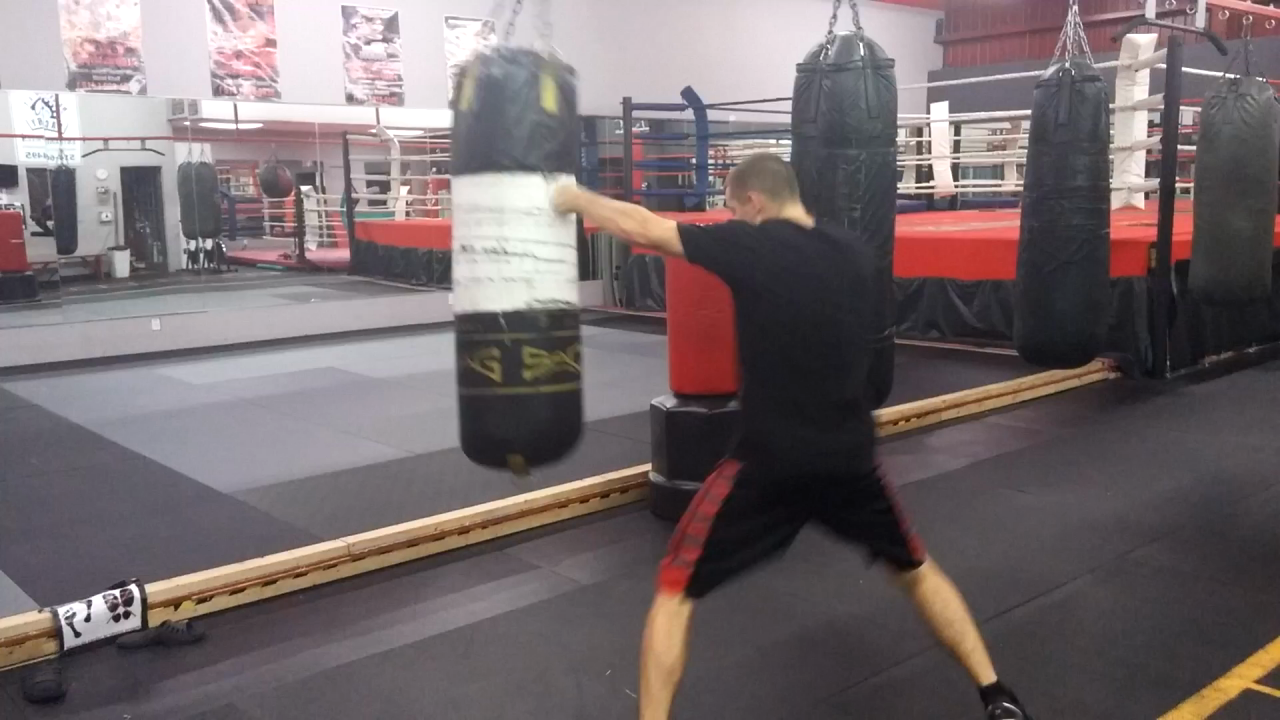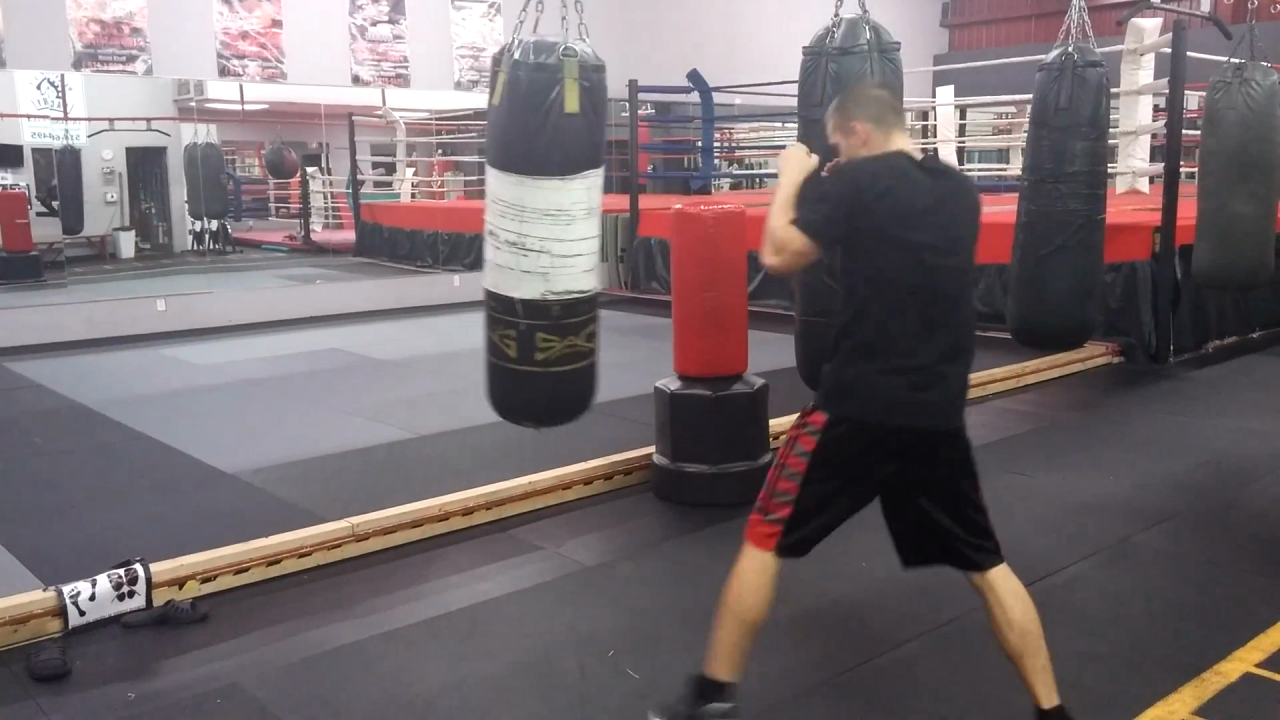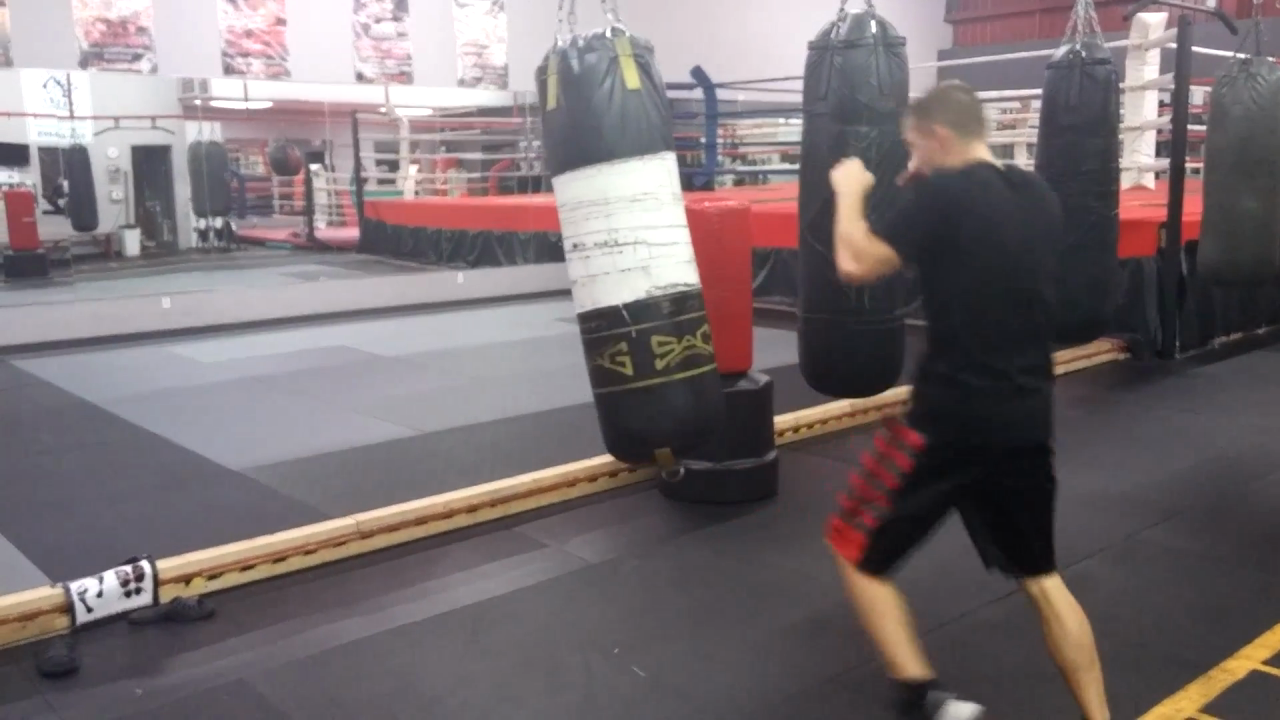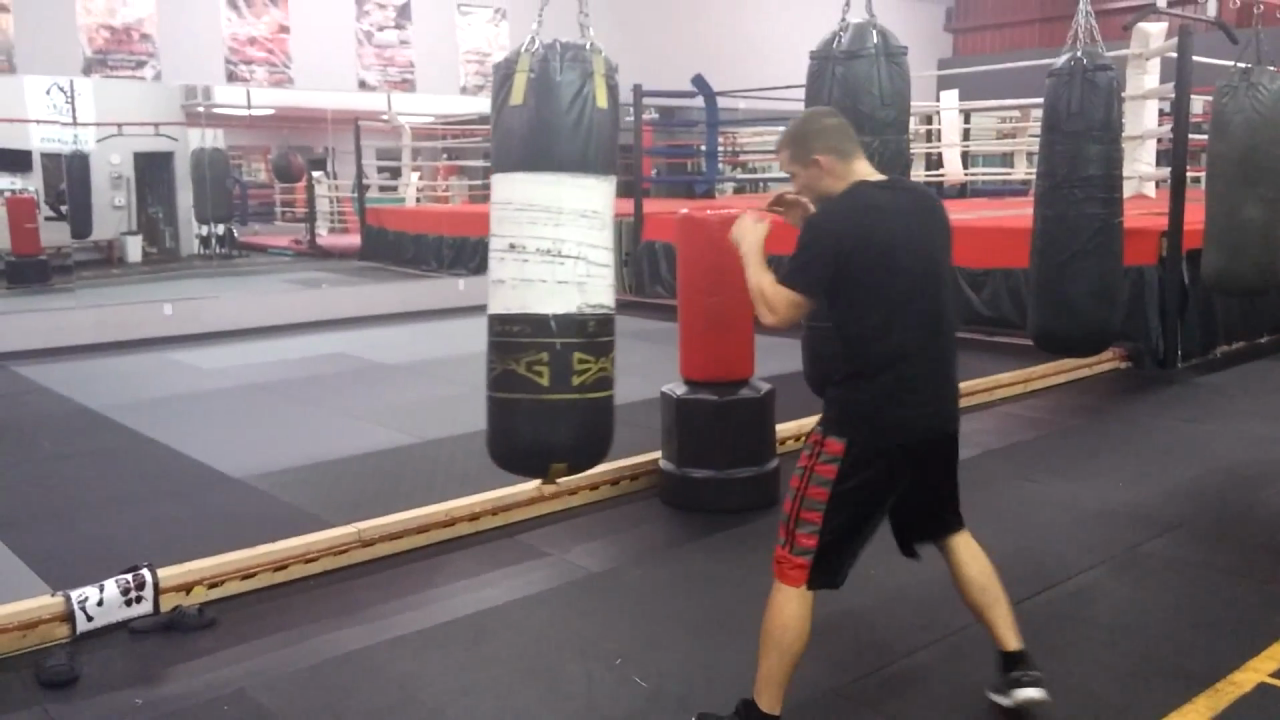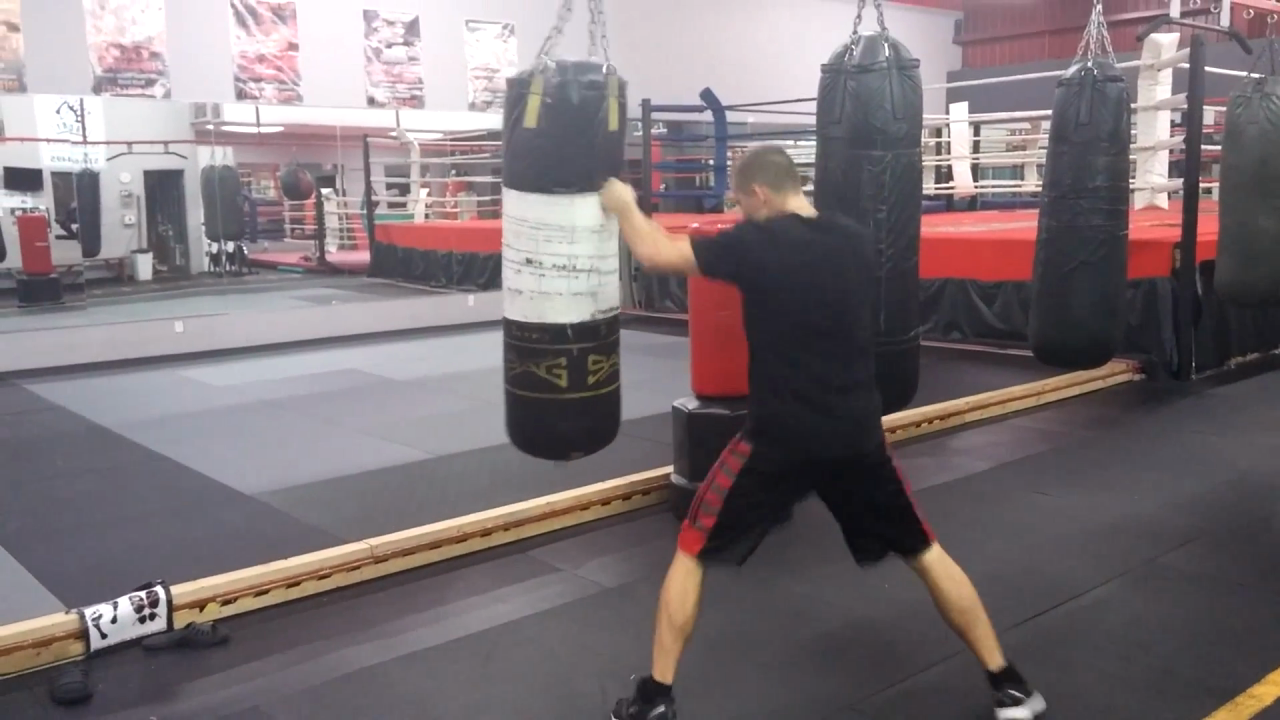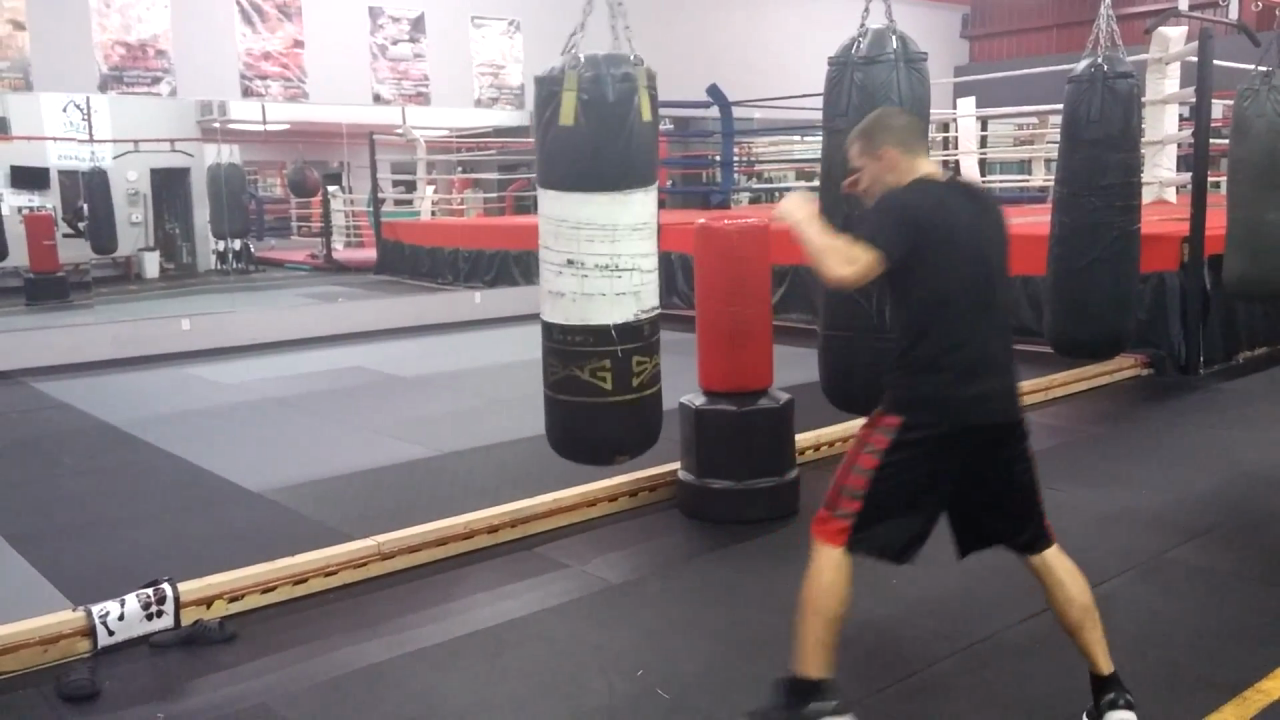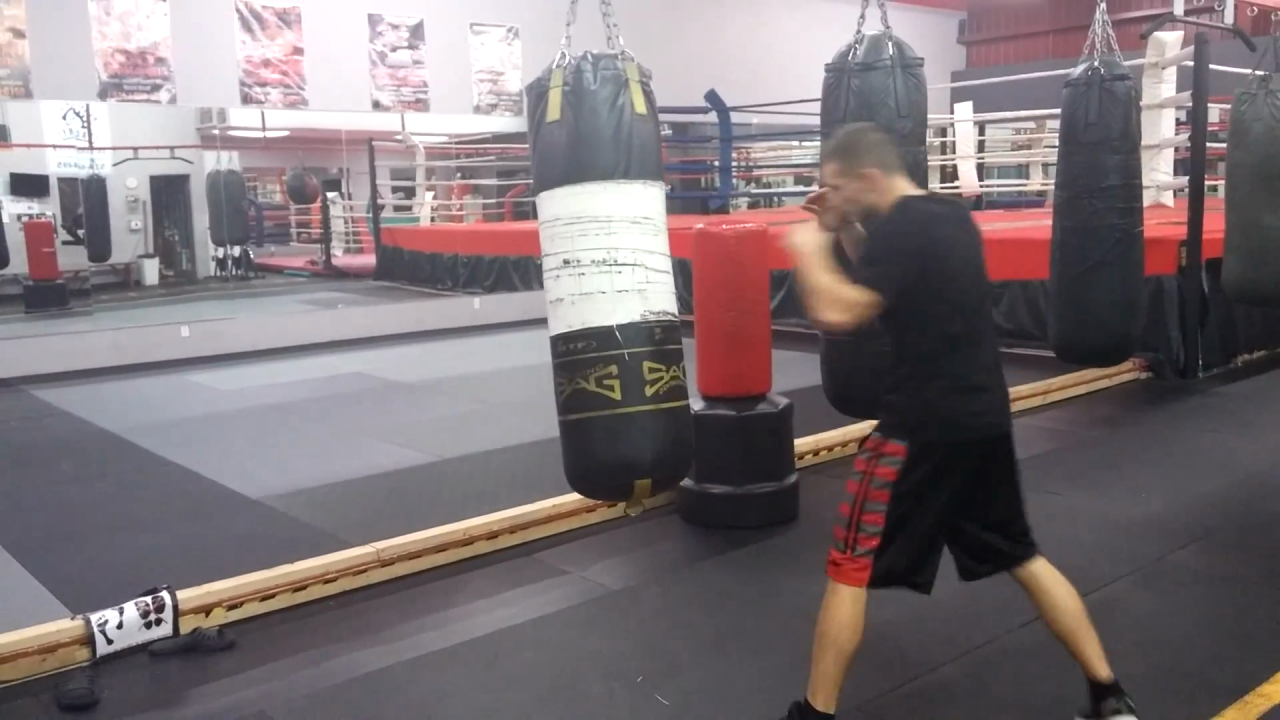
dt=0.7s
person 1, frame 1
left shoulder: (747, 244)
right shoulder: (851, 252)
left elbow: (643, 229)
left wrist: (576, 198)
left hip: (767, 461)
right hip: (848, 454)
left knee: (672, 589)
right knee: (912, 571)
person 1, frame 2
left shoulder: (856, 181)
right shoulder: (959, 191)
left elbow: (778, 255)
left wrist: (792, 179)
left hip: (859, 406)
right hip: (937, 413)
left knee: (764, 540)
right knee: (986, 566)
person 1, frame 3
left shoulder: (941, 192)
right shoulder: (1037, 197)
left elbow: (857, 265)
left wrist: (849, 191)
left hip: (948, 417)
right hip: (1026, 421)
left knee: (854, 546)
right knee: (1040, 578)
person 1, frame 4
left shoulder: (836, 222)
right shoulder: (924, 204)
left elbow: (777, 312)
left wrist: (748, 244)
left hip: (864, 423)
right hip: (935, 414)
left knee: (793, 571)
right knee: (949, 534)
right ankle: (1018, 666)
person 1, frame 5
left shoulder: (753, 243)
right shoulder: (855, 241)
left elbow: (659, 254)
left wrist: (624, 203)
left hip: (777, 438)
right hip: (857, 436)
left knee: (693, 547)
right knee: (923, 551)
person 1, frame 6
left shoulder: (904, 205)
right shoulder: (983, 206)
left elbow: (846, 268)
left wrist: (801, 216)
left hip: (924, 409)
right hip: (996, 408)
left knee: (832, 536)
right knee: (1037, 546)
person 1, frame 7
left shoulder: (900, 232)
right shoulder: (949, 216)
left elbow: (837, 312)
left wrist: (809, 250)
right wrist: (844, 226)
left hip: (926, 431)
right hip: (987, 418)
left knee: (850, 570)
right knee: (1019, 560)
